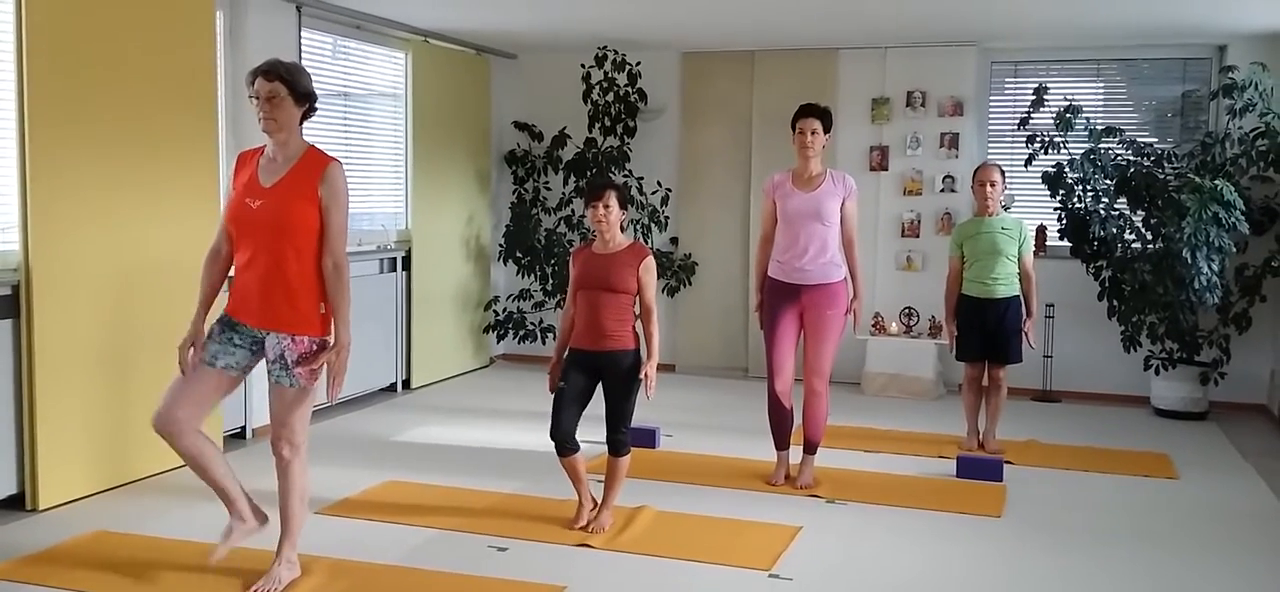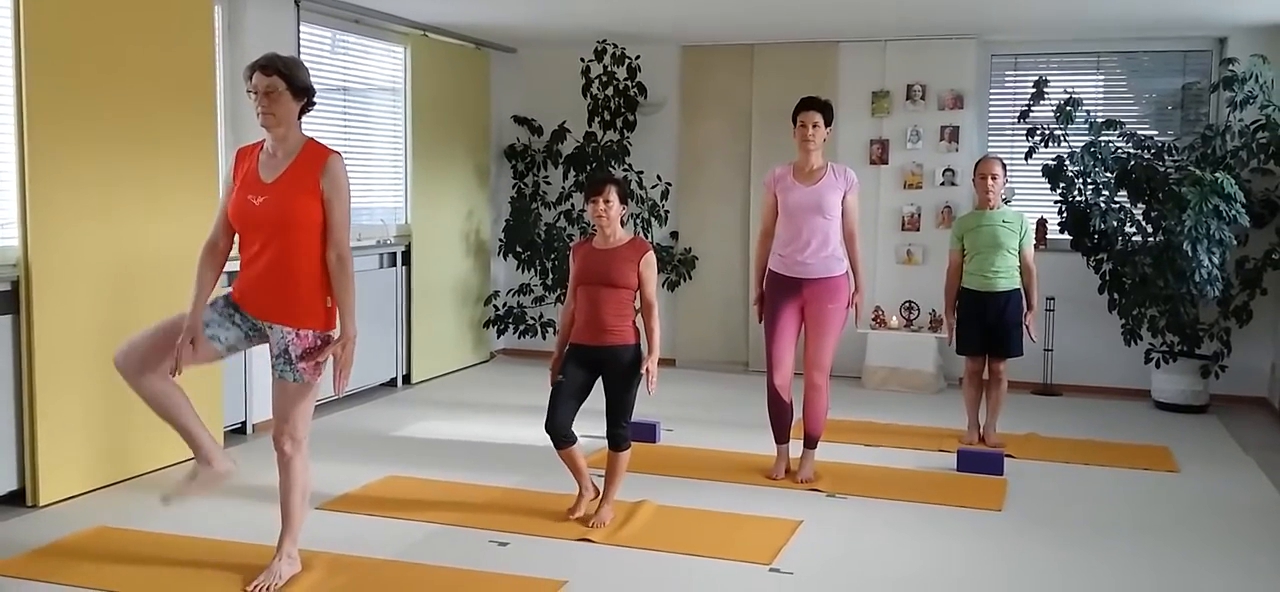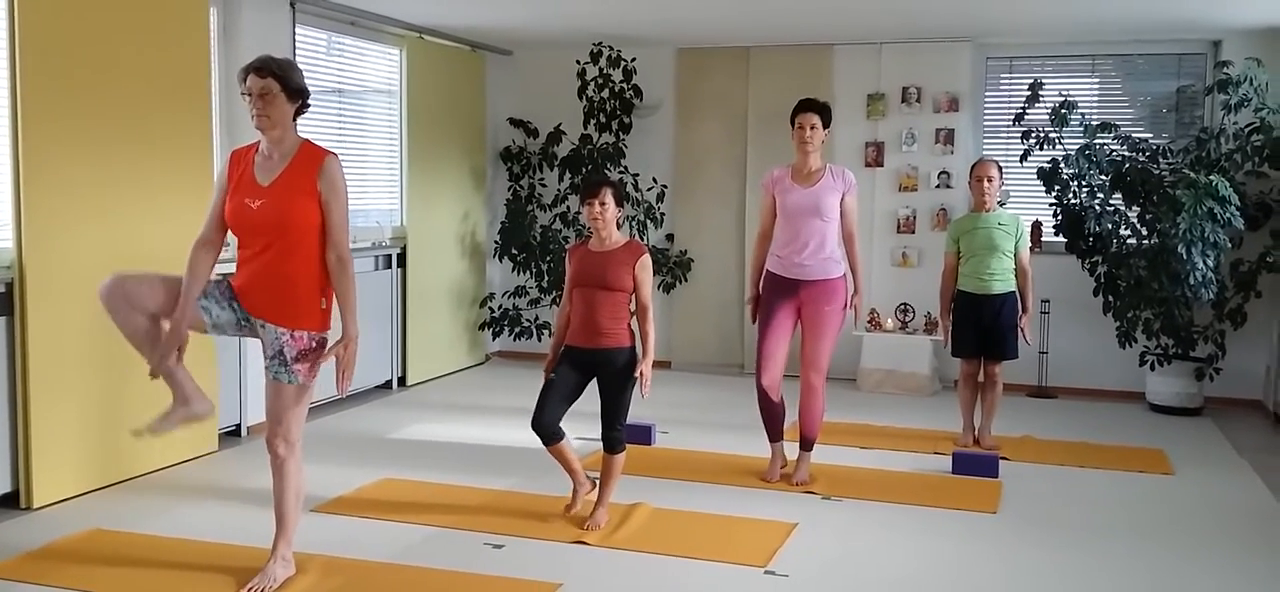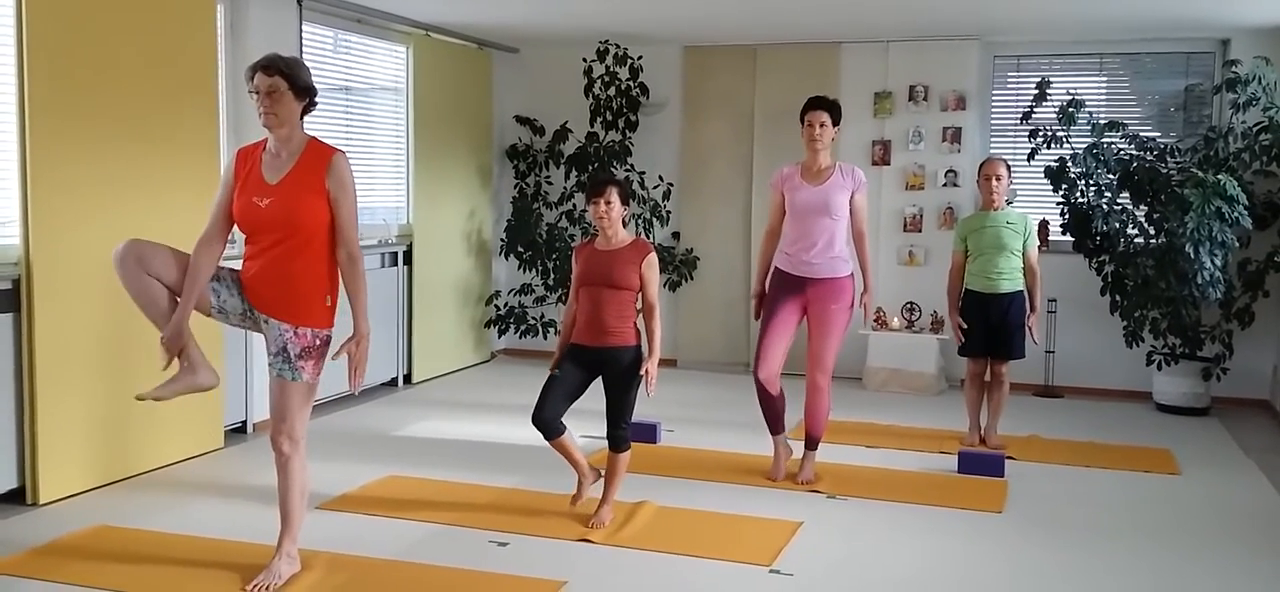
dt=0.2s
person 1, frame 1
left shoulder: (325, 172)
right shoulder: (243, 164)
left elbow: (334, 259)
right elbow: (221, 250)
left wrist: (342, 338)
right wrist: (197, 322)
left hip: (298, 327)
right hip: (242, 319)
left knee: (287, 444)
right knee: (171, 420)
right ankle: (243, 513)
person 1, frame 2
left shoulder: (326, 165)
right shoulder: (243, 161)
left elbow: (339, 253)
right elbow: (217, 245)
left wrist: (348, 330)
right wrist: (193, 318)
left hip: (301, 319)
right hip: (245, 306)
left knee: (289, 438)
right knee: (133, 361)
right ankle: (210, 456)
person 1, frame 3
left shoulder: (322, 166)
right shoulder: (236, 163)
left elbow: (339, 254)
right elbow: (207, 245)
left wrist: (350, 331)
right wrist: (178, 319)
left hip: (296, 319)
right hip: (241, 302)
left knee: (282, 440)
right knee: (118, 292)
right ankle: (188, 395)
person 1, frame 4
left shoulder: (330, 164)
right shoulder: (243, 160)
left elbow: (348, 250)
right elbow: (213, 239)
left wrist: (361, 329)
right wrist: (182, 313)
left hip: (301, 315)
right hip: (248, 295)
left knee: (286, 437)
right knee: (131, 255)
right ankle: (193, 364)
person 2, frame 1
left shoulder: (842, 184)
right shoulder: (776, 184)
left elbow: (849, 241)
right elbow: (766, 240)
left wrist: (857, 292)
right wrist: (758, 291)
left hip: (827, 290)
right hip: (782, 288)
left knee: (816, 381)
right knee: (779, 381)
left ankle: (808, 462)
right ankle: (781, 459)
person 2, frame 2
left shoulder: (843, 178)
right shoulder: (777, 178)
left elbow: (851, 234)
right elbow: (766, 233)
left wrist: (859, 285)
right wrist: (758, 285)
left hip: (828, 283)
right hip: (783, 282)
left knee: (817, 375)
right knee: (777, 375)
left ankle: (808, 456)
right ankle: (781, 453)
person 2, frame 3
left shoulder: (842, 180)
right shoulder: (775, 179)
left elbow: (849, 236)
right elbow: (764, 235)
left wrist: (858, 287)
right wrist: (753, 286)
left hip: (826, 285)
right hip: (780, 283)
left knee: (814, 377)
right knee: (767, 375)
left ankle: (804, 459)
right ankle: (776, 452)
person 2, frame 4
left shoulder: (852, 178)
right shoulder: (784, 177)
left elbow: (860, 234)
right elbow: (772, 232)
left wrist: (868, 285)
right wrist: (759, 283)
left hip: (833, 283)
right hip: (788, 280)
left knee: (819, 376)
right knee: (764, 369)
left ankle: (809, 457)
right ankle: (780, 445)
person 3, frame 1
left shoulder: (640, 256)
right shoulder: (579, 256)
left elbow: (649, 311)
right elbow: (570, 309)
left wrist: (652, 359)
right wrist: (557, 356)
left hip: (622, 356)
right hip: (581, 355)
left knee: (617, 434)
right knee: (561, 432)
left ankle: (607, 508)
right ankle: (585, 500)
person 3, frame 2
left shoulder: (641, 251)
right shoulder: (579, 251)
left elbow: (650, 306)
right elbow: (571, 304)
left wrist: (653, 355)
right wrist: (559, 350)
left hip: (622, 351)
right hip: (581, 350)
left knee: (618, 429)
right knee: (556, 424)
left ankle: (607, 502)
right ankle: (586, 488)
person 3, frame 3
left shoulder: (637, 254)
right shoulder: (575, 253)
left elbow: (645, 309)
right elbow: (566, 306)
left wrist: (647, 357)
right wrist: (553, 352)
left hip: (617, 354)
right hip: (576, 352)
left knee: (612, 431)
right knee: (543, 421)
left ankle: (602, 506)
right ankle: (581, 482)
person 3, frame 4
left shoulder: (643, 253)
right shoulder: (581, 252)
left elbow: (651, 308)
right elbow: (573, 304)
left wrist: (653, 356)
right wrist: (560, 350)
left hip: (623, 352)
right hip: (581, 350)
left knee: (618, 429)
right knee: (544, 416)
left ankle: (606, 504)
right ankle: (586, 472)
person 4, frame 1
left shoulder: (1018, 228)
right shoulder: (962, 230)
left elbow: (1027, 274)
right elbow: (954, 277)
left wrist: (1030, 315)
right wrist: (949, 317)
left hip: (1006, 305)
right hip: (971, 304)
left knee: (998, 374)
right knee: (972, 373)
left ankle: (990, 434)
right ankle: (972, 432)
person 4, frame 2
left shoulder: (1019, 221)
right shoulder: (962, 223)
left elbow: (1028, 267)
right elbow: (954, 269)
left wrist: (1031, 308)
right wrist: (949, 310)
left hip: (1007, 298)
right hip: (972, 298)
left knee: (998, 368)
right knee: (973, 367)
left ankle: (991, 427)
right ankle: (973, 426)
person 4, frame 3
left shoulder: (1015, 224)
right shoulder: (958, 226)
left elbow: (1024, 270)
right elbow: (949, 272)
left wrist: (1026, 311)
right wrist: (944, 312)
left hip: (1003, 301)
right hip: (967, 300)
left knee: (993, 370)
right knee: (968, 369)
left ankle: (985, 430)
right ankle: (967, 428)
person 4, frame 4
left shoulder: (1023, 222)
right shoulder: (966, 224)
left elbow: (1032, 269)
right elbow: (957, 270)
left wrist: (1034, 310)
right wrist: (953, 310)
left hip: (1010, 300)
right hip: (975, 299)
left knee: (1000, 370)
right knee: (975, 369)
left ankle: (991, 429)
right ankle: (973, 427)
